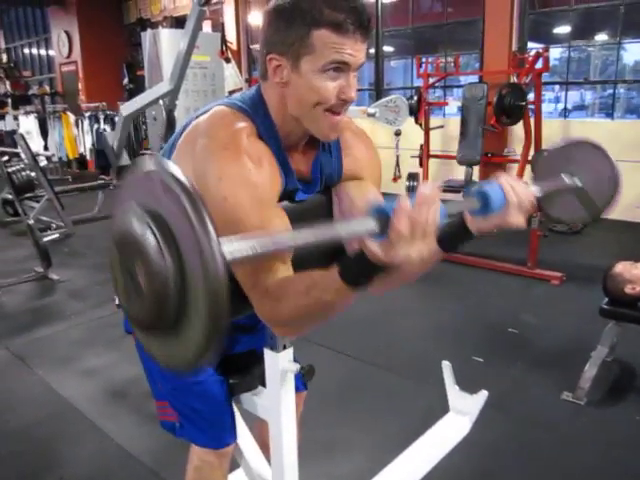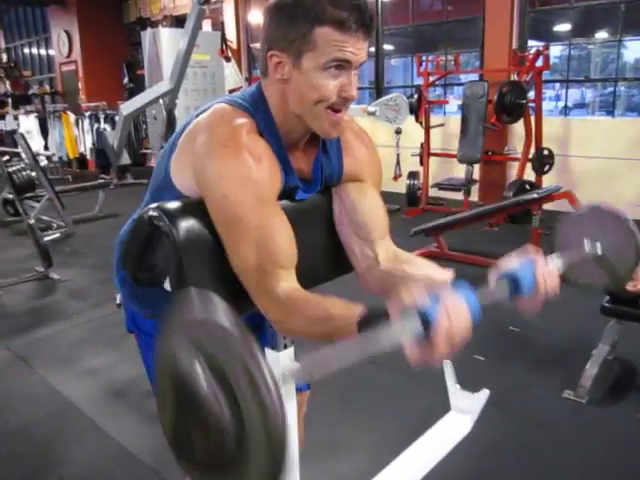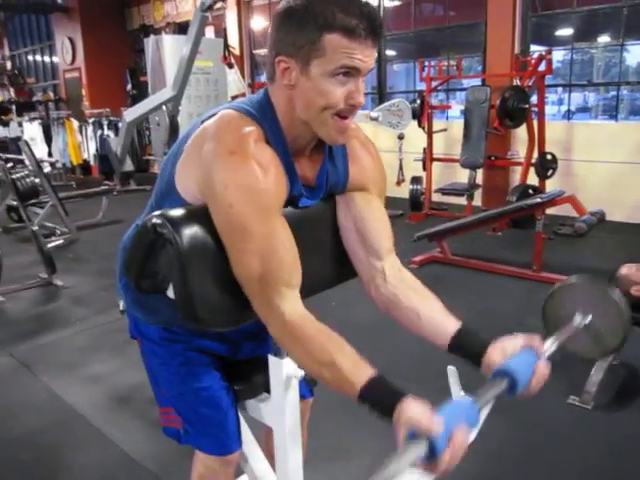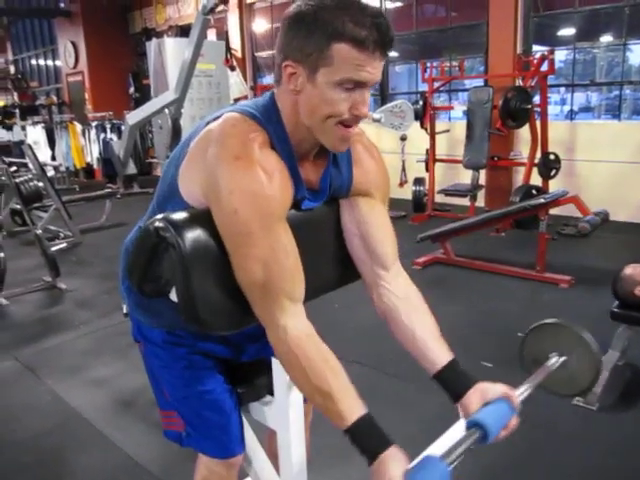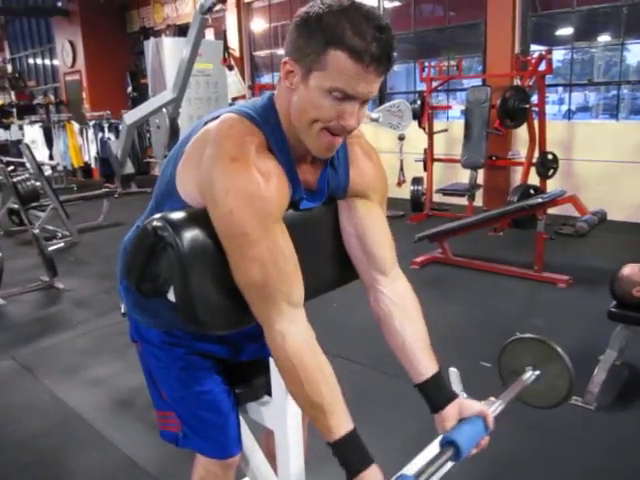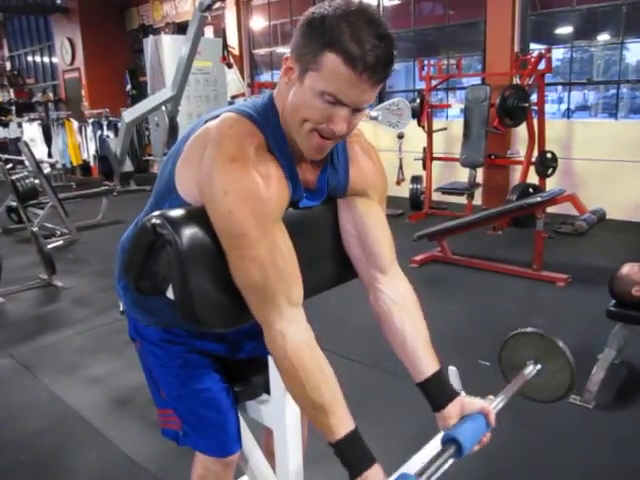
dt=0.2s
person 1, frame 1
left shoulder: (347, 144)
right shoulder: (233, 147)
left elbow: (374, 274)
right elbow: (279, 309)
left wrist: (465, 227)
right wrist: (370, 260)
left hip: (244, 295)
right knee: (215, 439)
person 1, frame 2
left shoulder: (348, 144)
right shoulder: (234, 147)
left elbow: (376, 260)
right elbow: (278, 296)
right wrist: (393, 324)
left hip: (242, 291)
right hip: (170, 299)
left knee: (290, 394)
person 1, frame 3
left shoulder: (354, 152)
right shoulder: (241, 155)
left elbow: (384, 272)
right elbow: (282, 312)
left wrist: (479, 348)
right wrist: (393, 405)
left hip: (251, 300)
right hip: (172, 306)
left knee: (293, 402)
person 1, frame 4
left shoulder: (359, 158)
right shoulder: (245, 160)
left elbow: (387, 279)
right elbow: (285, 320)
left wrist: (462, 385)
left hip: (250, 301)
right hip: (174, 309)
person 1, frame 5
left shoulder: (356, 159)
right shoulder: (241, 162)
left elbow: (385, 281)
right elbow: (285, 324)
left wrist: (442, 399)
left hip: (247, 300)
right hip: (171, 309)
left knee: (292, 403)
person 1, frame 6
left shoulder: (356, 158)
right shoulder: (238, 159)
left elbow: (385, 280)
right elbow: (285, 323)
left wrist: (443, 397)
left hip: (247, 298)
right hip: (171, 306)
left knee: (292, 401)
